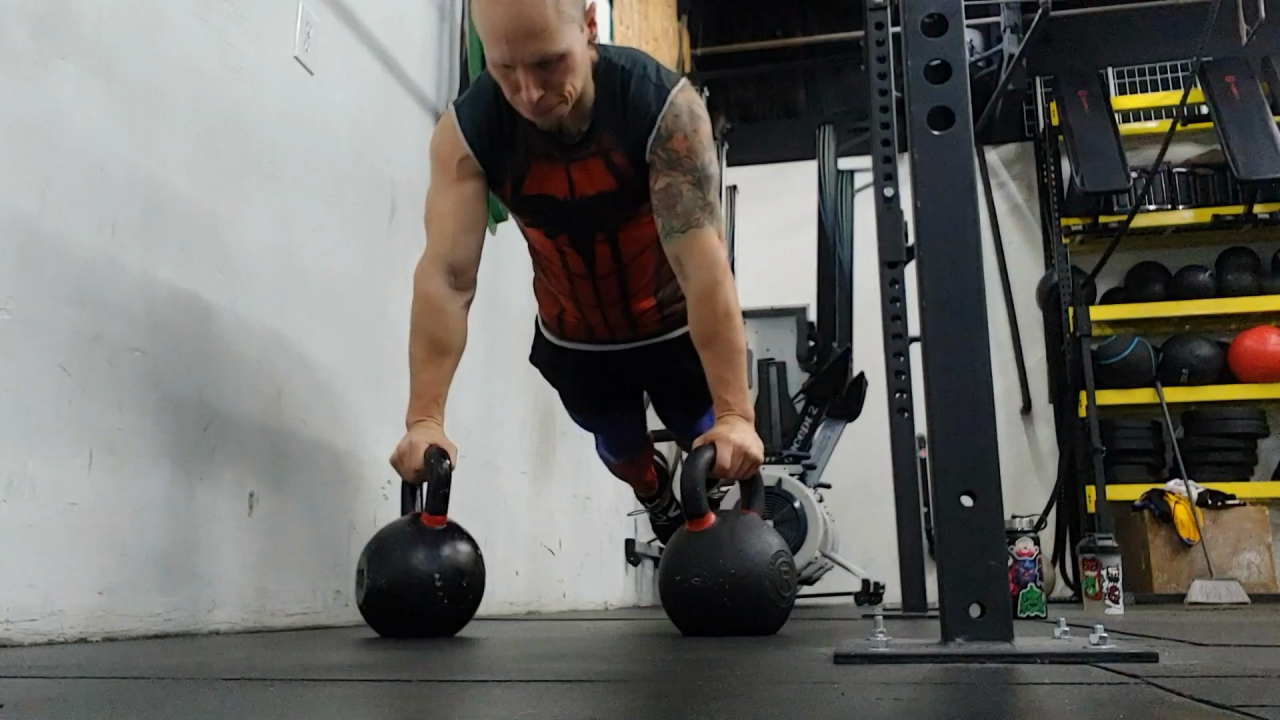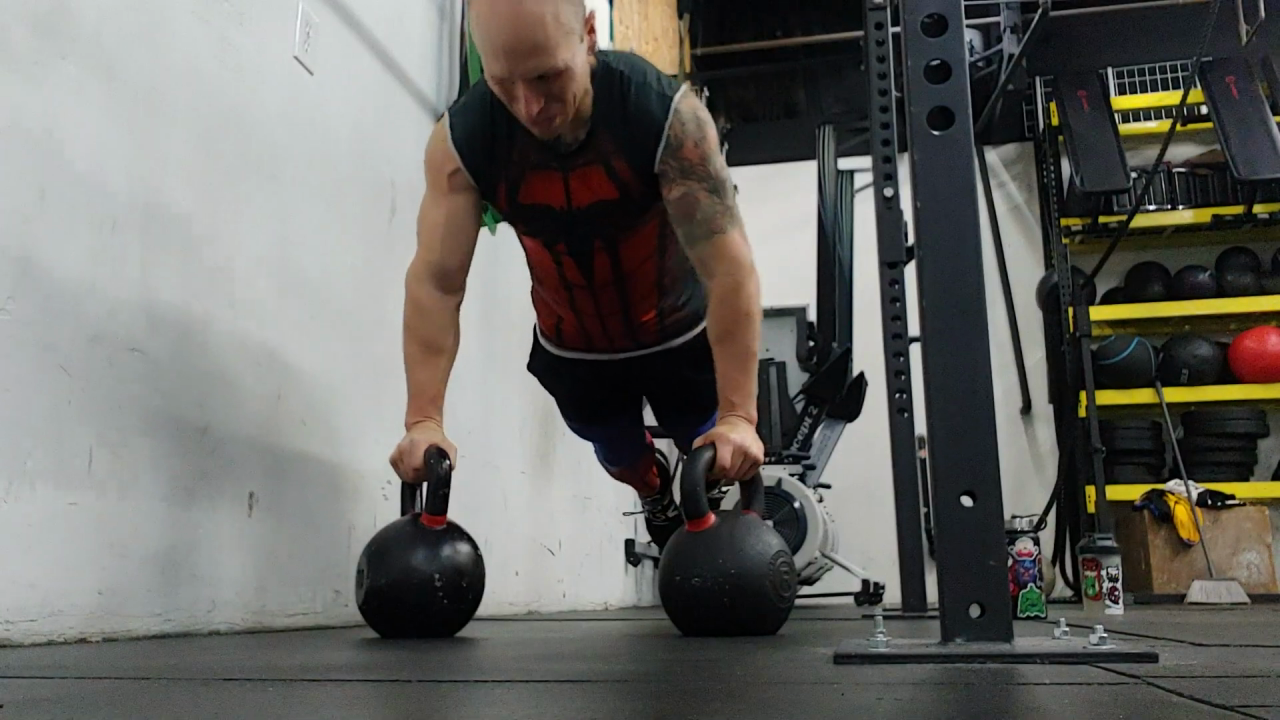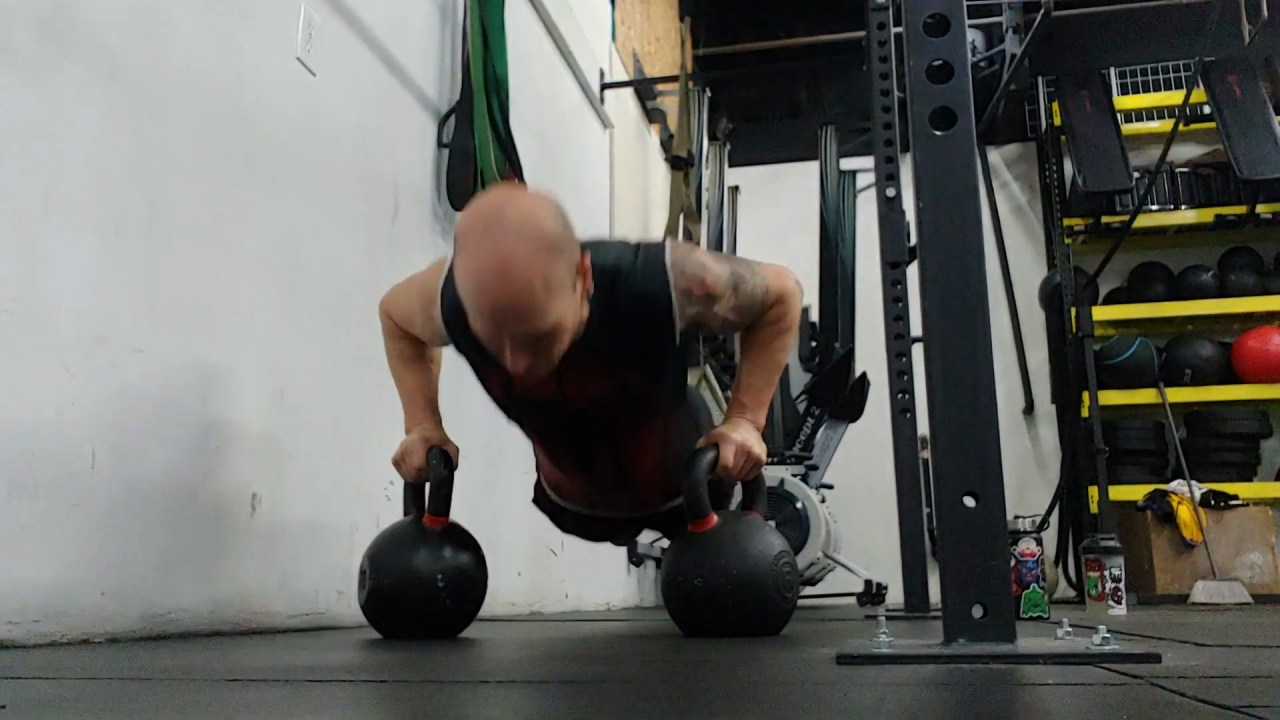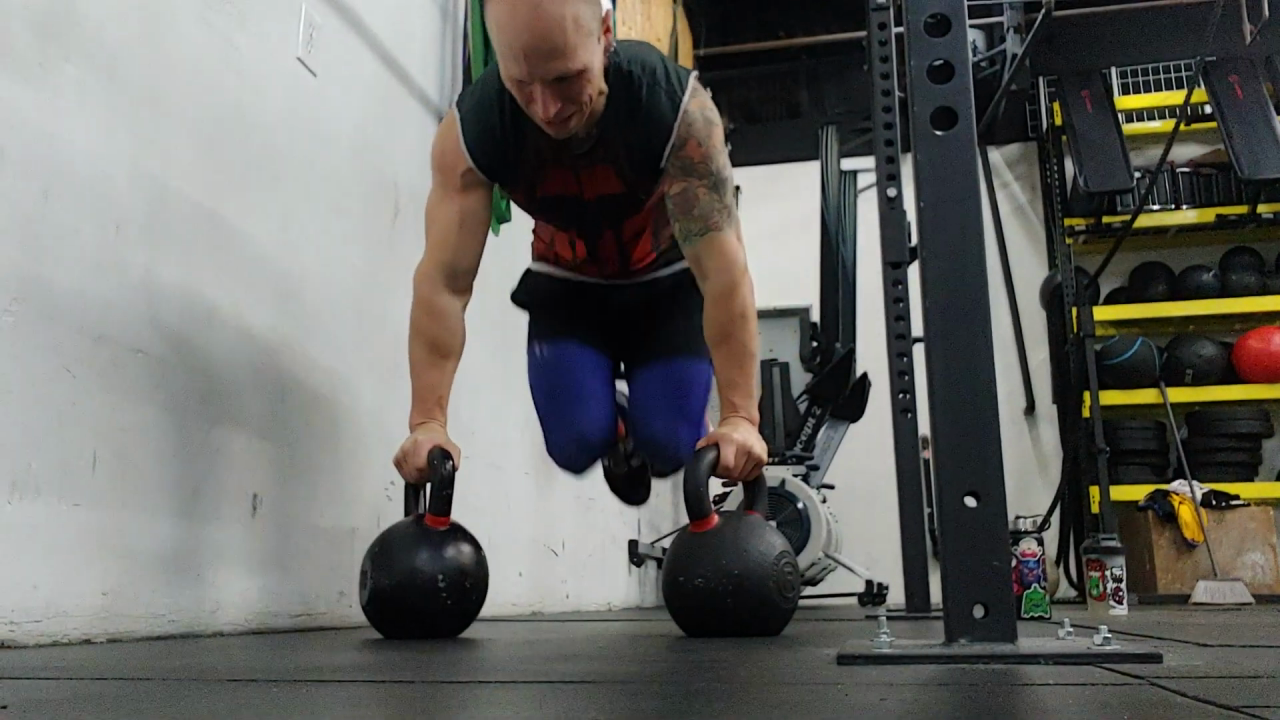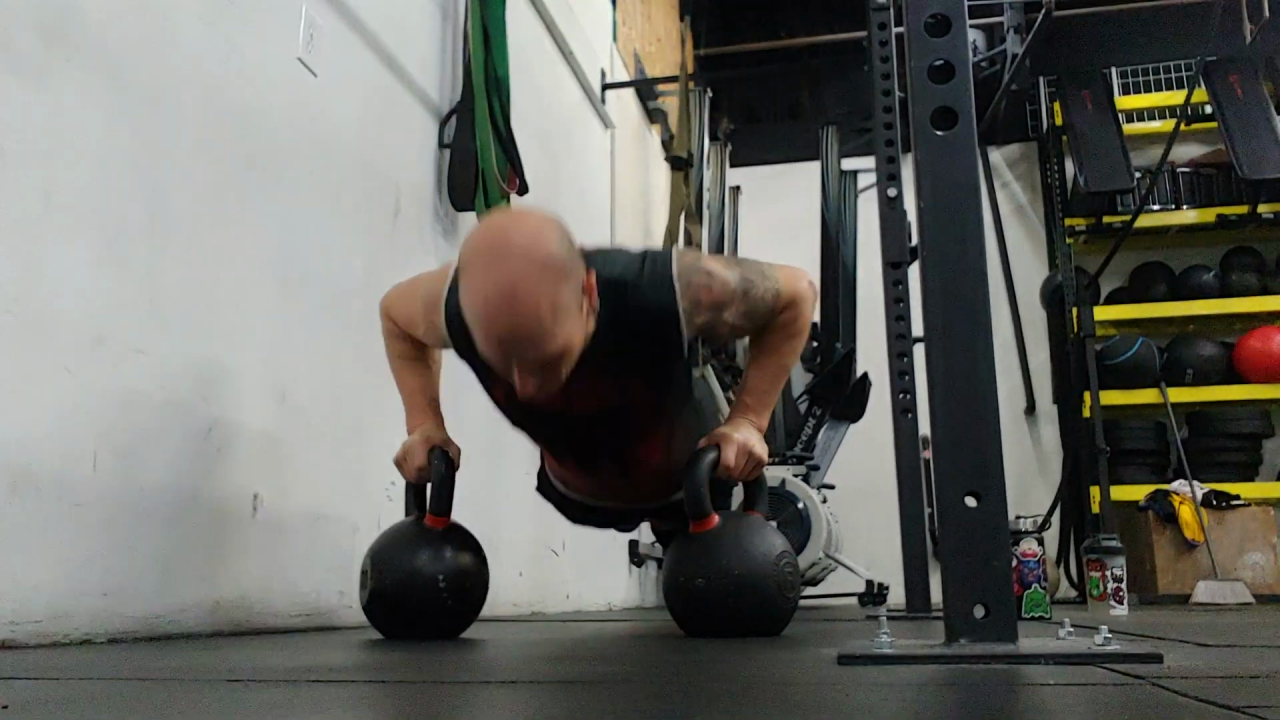
dt=1s
person 1, frame 1
left shoulder: (664, 105)
right shoulder: (467, 130)
left elbow: (702, 266)
right elbow: (446, 277)
left wrist: (735, 415)
right wrist: (425, 419)
left hip: (673, 328)
right hip: (575, 340)
left knee: (711, 451)
right knee: (621, 449)
right ankle: (659, 502)
person 1, frame 2
left shoulder: (665, 112)
right shoulder: (462, 138)
left elbow: (728, 267)
right elbow: (437, 283)
left wrist: (738, 415)
right wrist: (423, 420)
left hip: (677, 337)
right hip: (572, 351)
left knee: (715, 462)
right knee: (621, 460)
right ankle: (656, 497)
person 1, frame 3
left shoulder: (663, 285)
right shoulder: (453, 299)
left elbow: (781, 294)
right elbow: (396, 314)
left wrist: (745, 420)
right wrist: (423, 425)
left hip: (682, 487)
person 1, frame 4
left shoulder: (674, 103)
right shoulder: (471, 127)
left elbow: (721, 268)
right elbow: (445, 281)
left wrist: (740, 418)
right wrist: (427, 422)
left hip: (665, 278)
right hip: (566, 283)
left knee: (670, 446)
right knee: (578, 446)
left ankle: (648, 444)
right ankle: (617, 435)
person 1, frame 5
left shoulder: (669, 295)
right shoulder: (455, 309)
left elbow: (796, 295)
right elbow: (395, 315)
left wrist: (747, 423)
right wrist: (424, 425)
